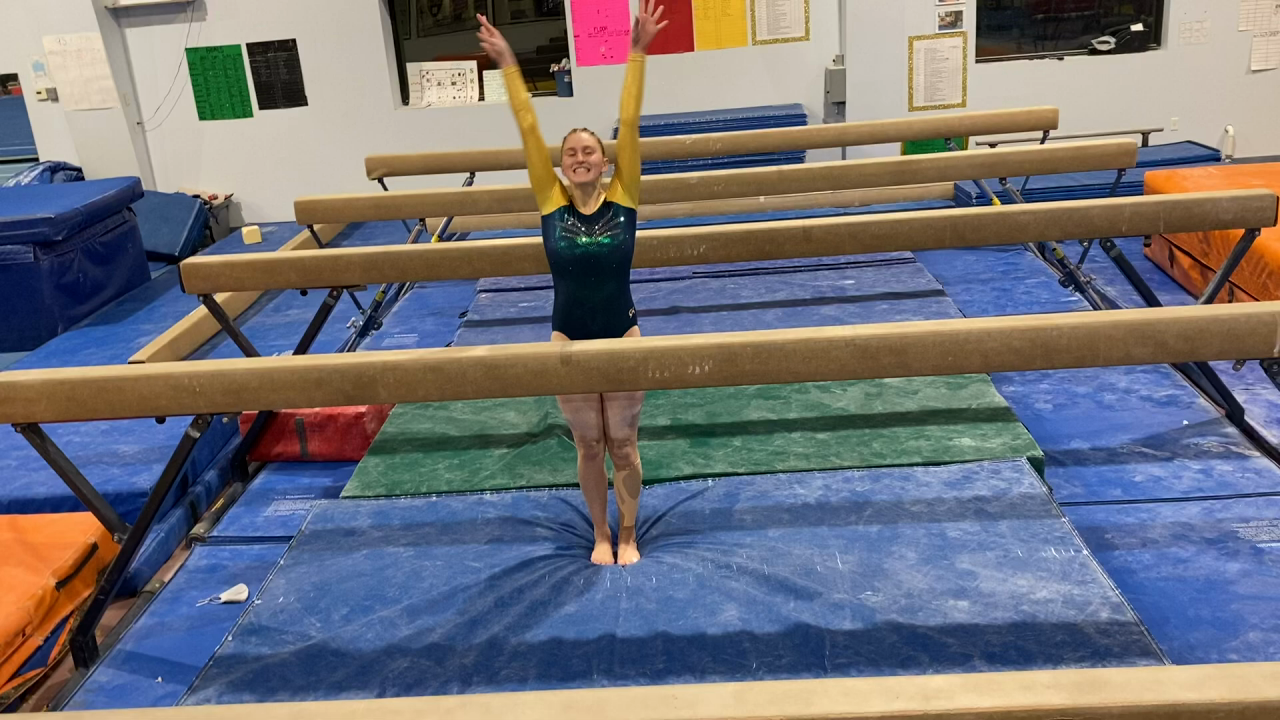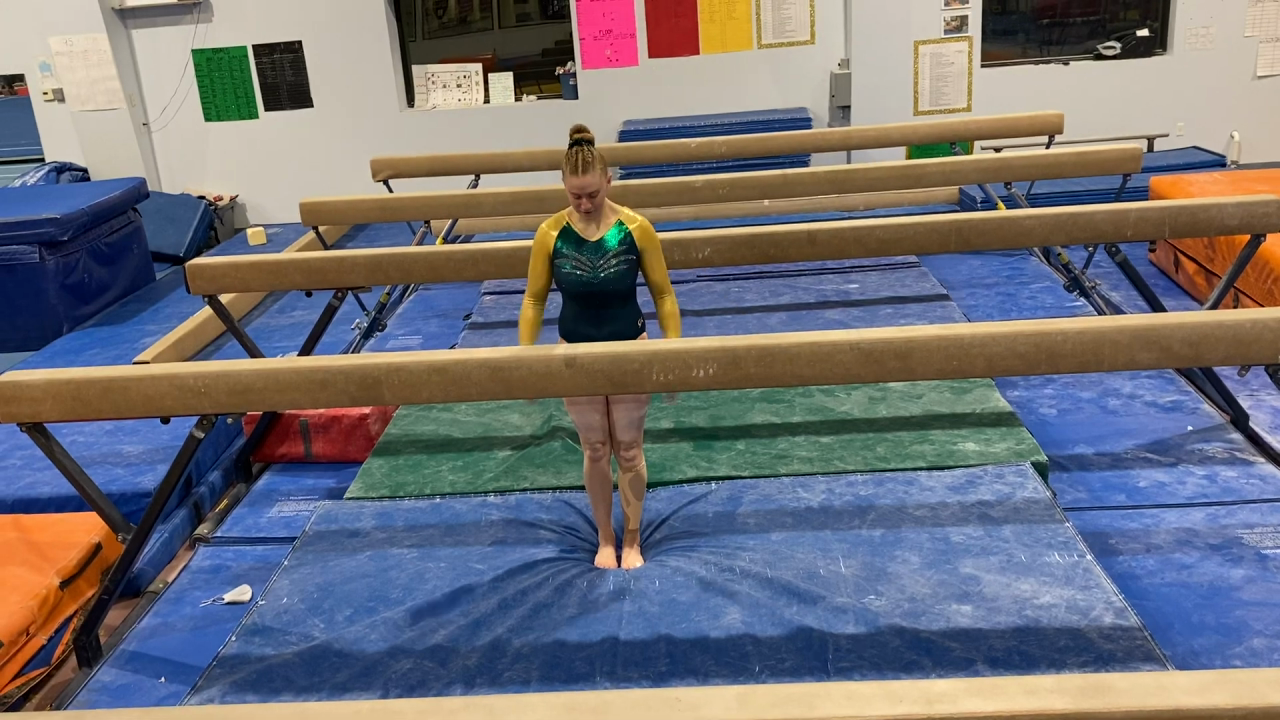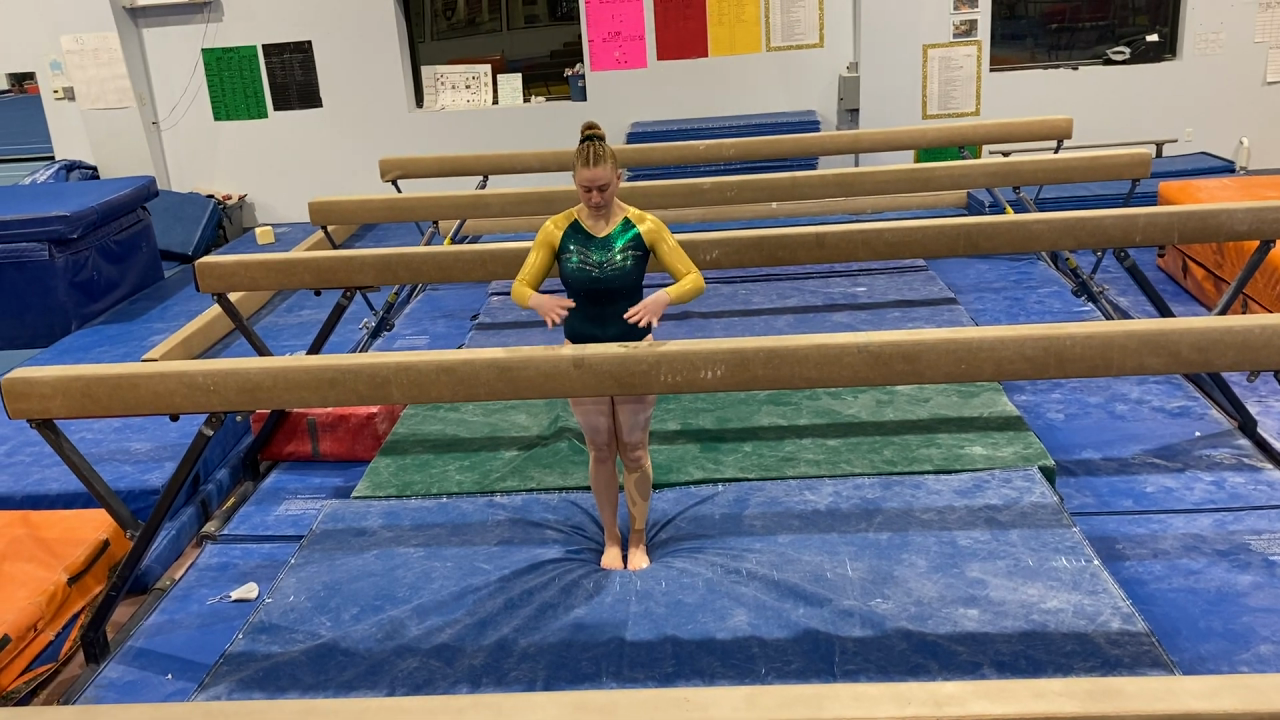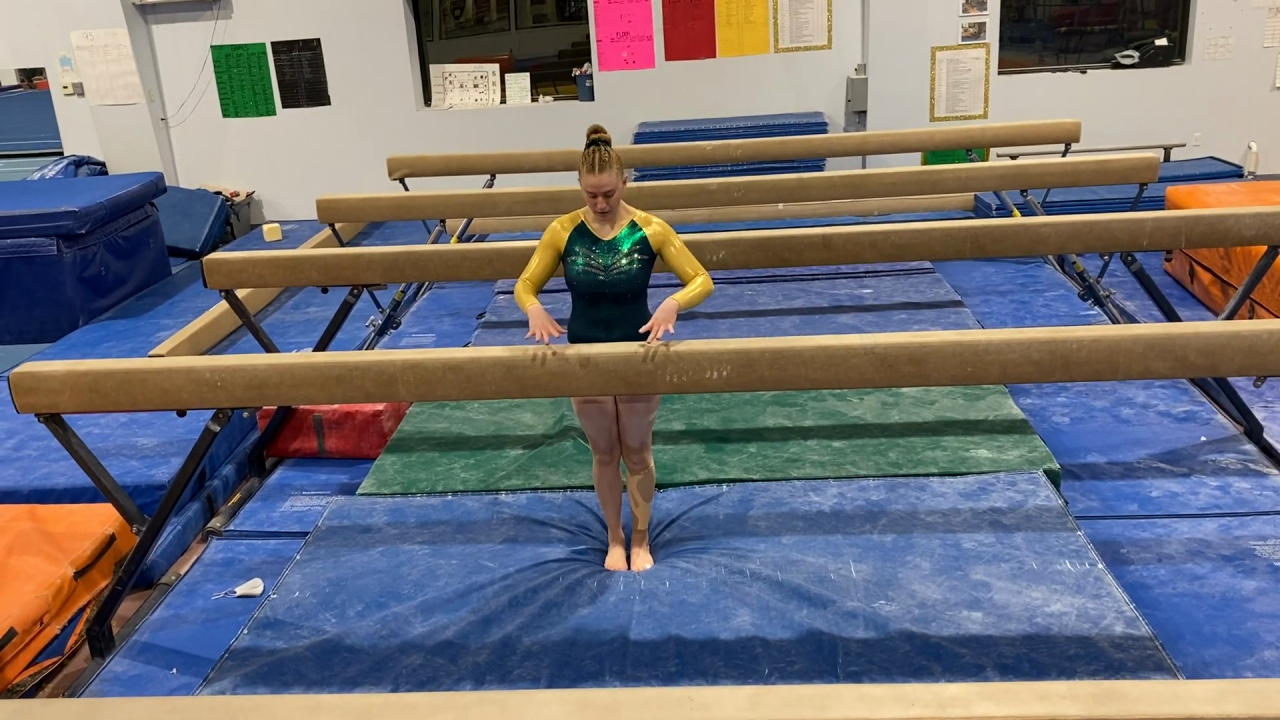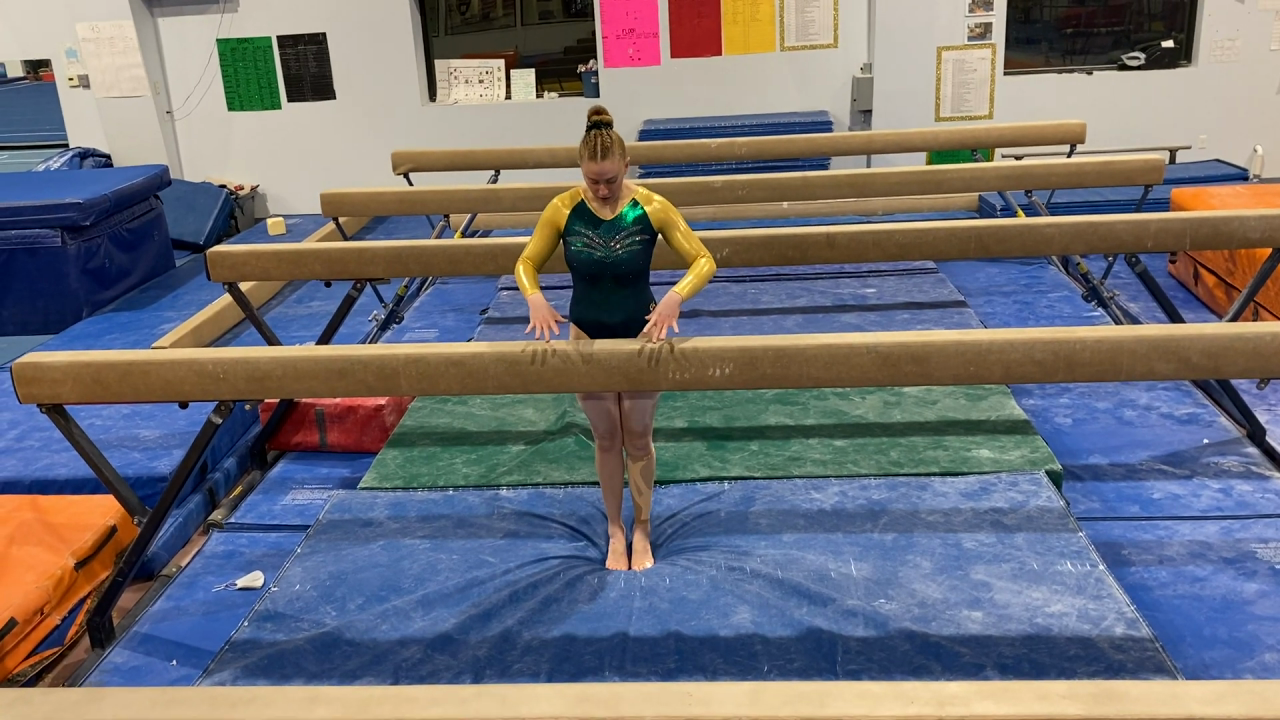
dt=0.5s
person 1, frame 1
left shoulder: (623, 201)
right shoulder: (551, 204)
left elbow: (631, 126)
right elbow: (529, 131)
left wrist: (637, 53)
right wrist: (507, 65)
left hip: (623, 345)
right hip: (567, 347)
left knee: (623, 447)
right knee: (589, 448)
left ankle: (627, 535)
right ankle: (601, 535)
person 1, frame 2
left shoulder: (636, 228)
right shoulder: (551, 234)
left elbow: (664, 295)
right elbow: (533, 301)
left knee: (628, 449)
right knee: (595, 450)
left ankle: (632, 538)
right ankle: (605, 538)
person 1, frame 3
left shoulder: (644, 226)
right shoulder: (556, 229)
left elbow: (694, 280)
right elbow: (520, 286)
left wrist: (662, 297)
right wrist: (539, 300)
left knee: (634, 451)
right knee: (601, 452)
left ankle: (638, 539)
right ankle: (611, 538)
person 1, frame 4
left shoulder: (651, 230)
right shoulder: (562, 231)
left elbow: (702, 281)
right elbow: (524, 285)
left wrist: (672, 303)
right wrist: (535, 310)
left knee: (637, 453)
right knee: (604, 454)
left ankle: (640, 538)
right ankle: (614, 537)
person 1, frame 5
left shoulder: (652, 208)
right shoulder: (562, 209)
left elbow: (704, 261)
right elbow: (526, 262)
left wrist: (675, 297)
right wrist: (535, 298)
left hip: (641, 336)
right hip: (587, 338)
left knee: (638, 439)
right knee: (606, 440)
left ankle: (642, 528)
right ankle: (615, 531)
